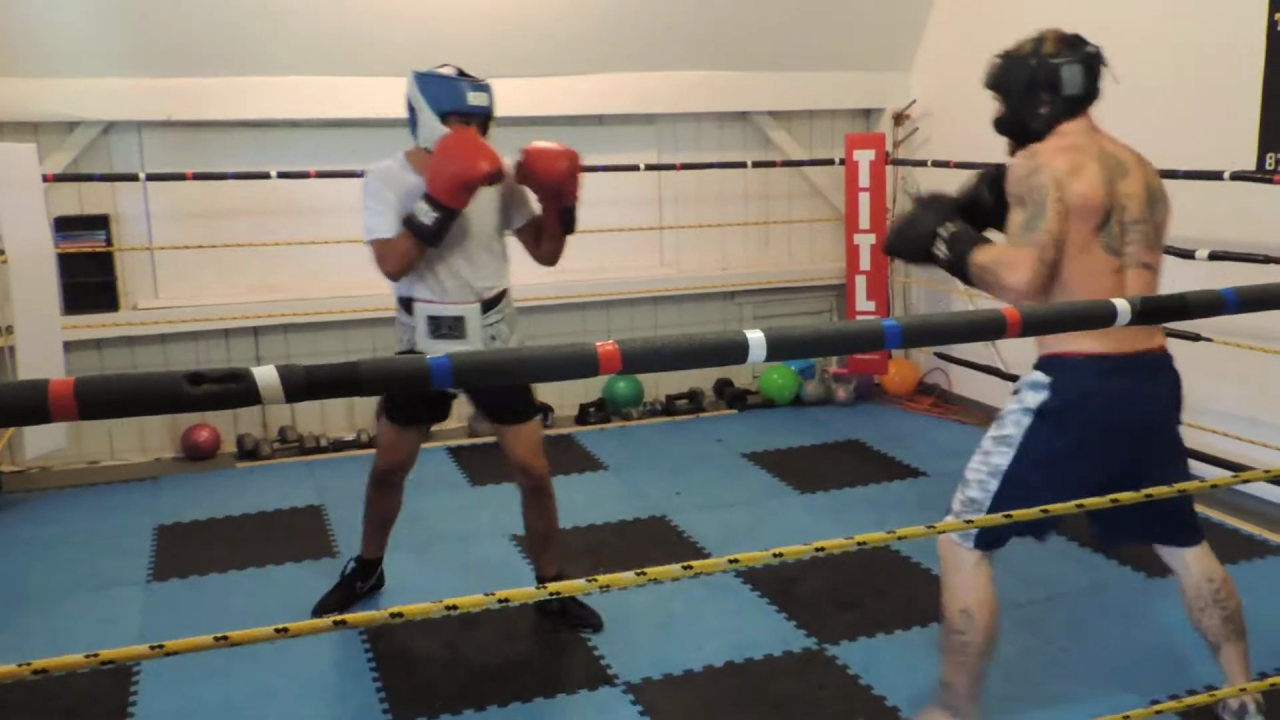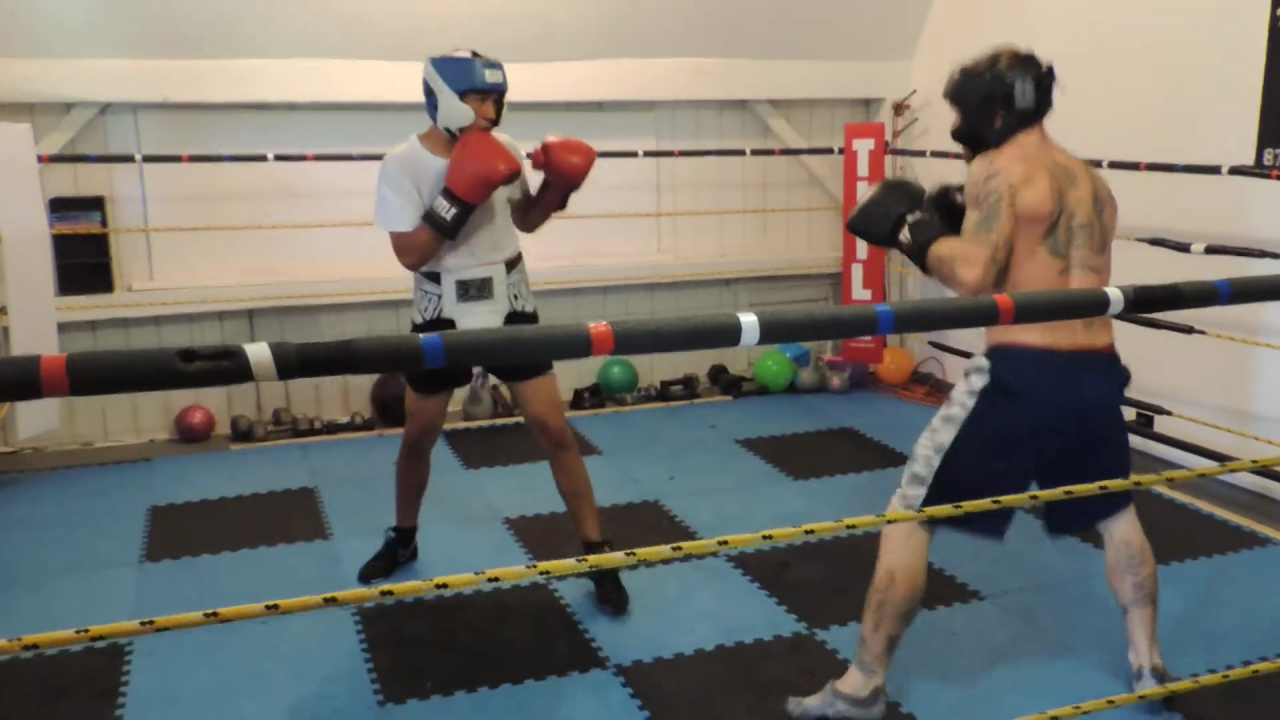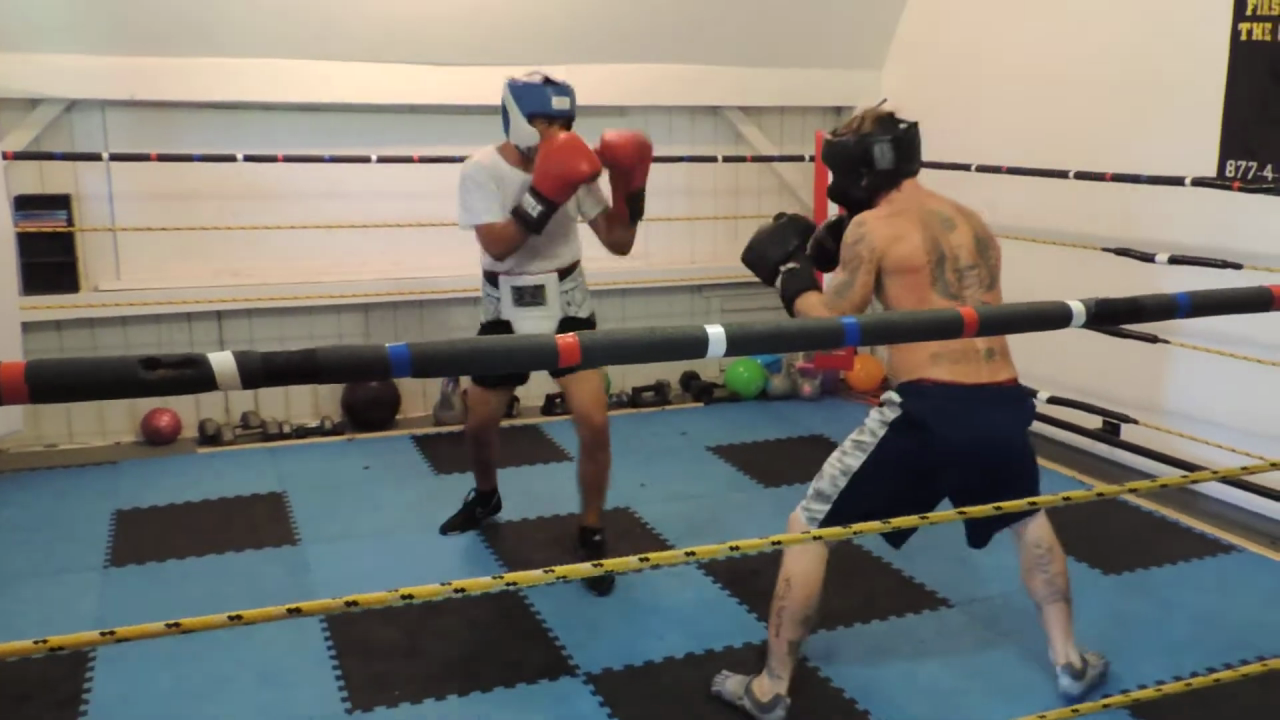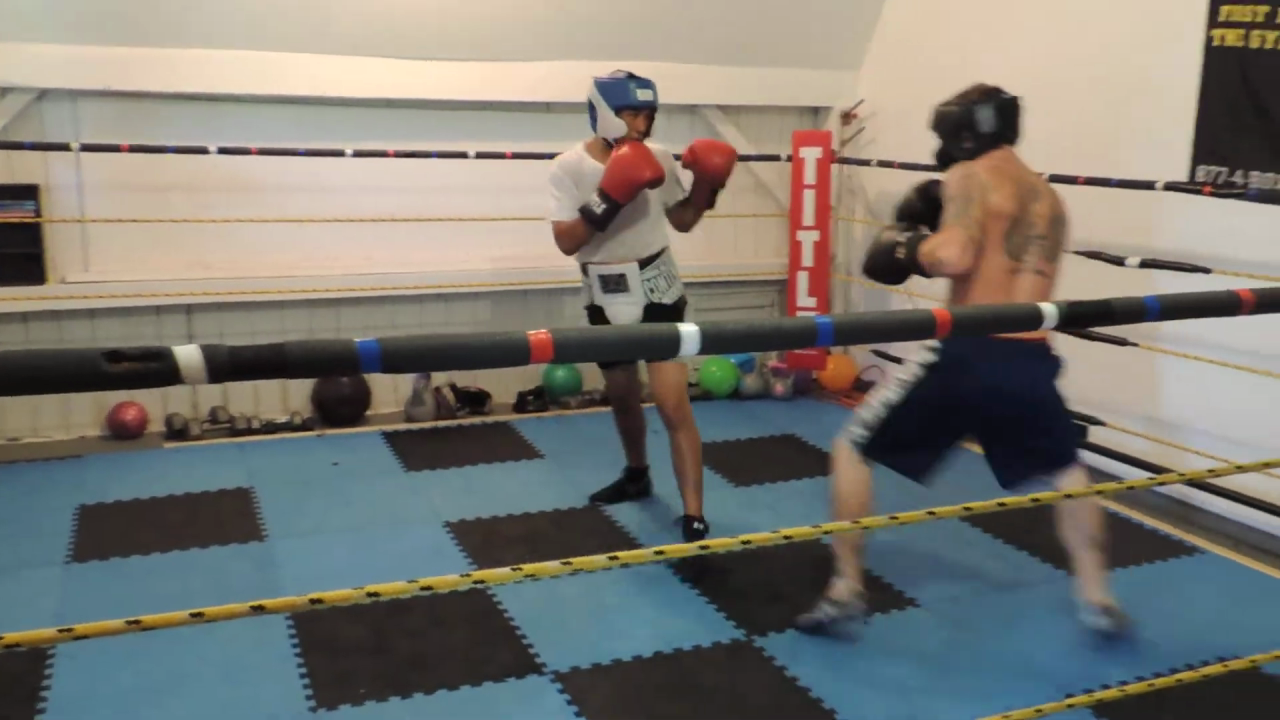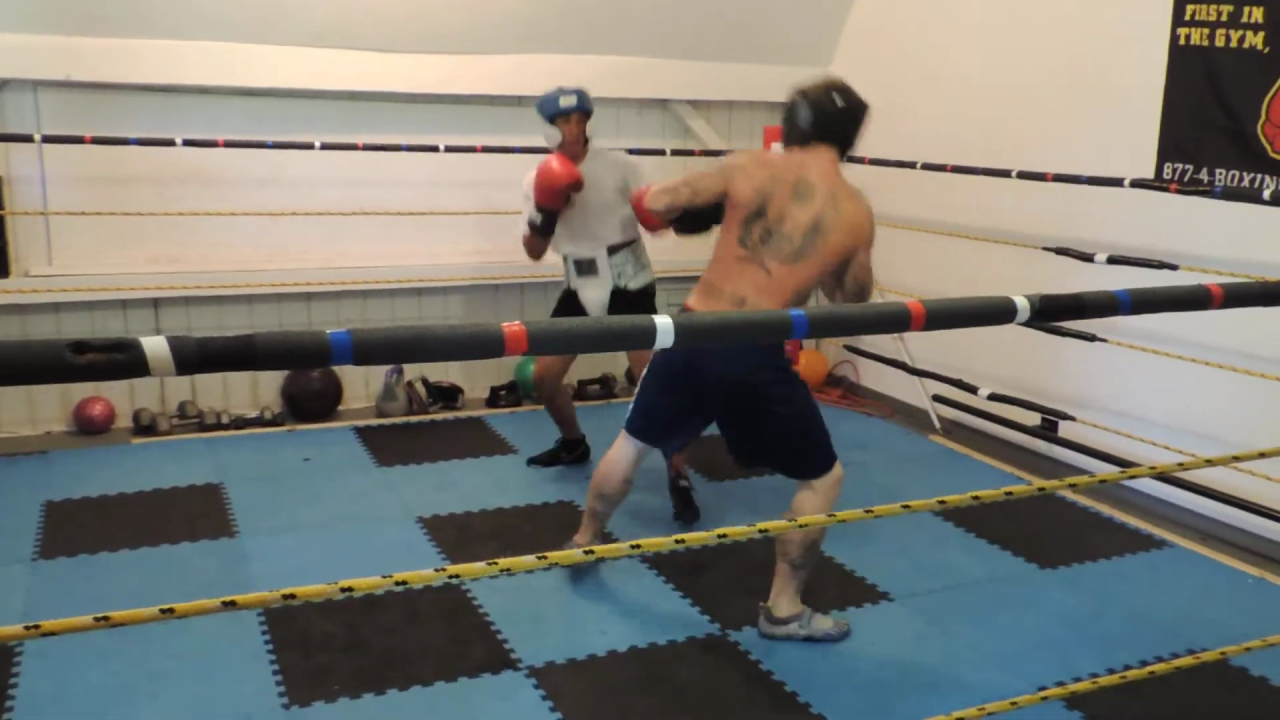
dt=0.7s
person 1, frame 1
left shoulder: (1045, 161)
right shoulder: (1142, 172)
left elbow: (1017, 279)
left wrist: (948, 241)
right wrist: (1005, 205)
left hip: (1073, 387)
right hip: (1150, 380)
left knee: (962, 547)
right knee: (1181, 542)
person 1, frame 2
left shoulder: (999, 169)
right shoulder: (1092, 182)
left elbow: (972, 276)
left wrist: (913, 229)
left hip: (1019, 375)
right hip: (1095, 373)
left knee: (908, 521)
right knee: (1116, 516)
right ankle: (1149, 666)
person 1, frame 3
left shoulder: (871, 228)
right shoulder: (971, 220)
left elbow: (830, 323)
left wrist: (788, 270)
left hip: (927, 410)
right hip: (1001, 404)
left knee: (808, 529)
right knee: (1030, 521)
right ankle: (1070, 660)
person 1, frame 4
left shoulder: (971, 177)
right shoulder: (1050, 200)
left elbow: (954, 258)
left wrist: (908, 245)
left hip: (965, 355)
right hip: (1030, 362)
left knee: (851, 449)
right knee: (1067, 476)
left ankle: (845, 590)
right ankle: (1096, 597)
person 1, frame 5
left shoulder: (751, 168)
right shoulder: (857, 214)
left elbow: (650, 204)
right elbow: (852, 296)
left wrist: (689, 209)
right hip: (755, 356)
left knee: (634, 442)
right knee: (822, 478)
left ankle: (583, 547)
right ankle: (783, 609)
person 2, frame 1
left shoulder: (500, 176)
right shoulder: (387, 180)
left elbow: (547, 253)
right elbow: (392, 265)
left wrist: (560, 200)
right wrist: (442, 199)
left hip: (493, 340)
right hip: (424, 345)
left knee: (533, 472)
right knee: (389, 468)
left ankle: (551, 585)
right ankle: (367, 569)
person 2, frame 2
left shoulder: (503, 152)
right shoulder: (403, 164)
left elbow: (525, 220)
right elbow: (409, 254)
left wrist: (559, 185)
right wrist: (458, 195)
left hip: (509, 307)
right hip: (443, 313)
left knee: (554, 430)
right knee: (417, 438)
left ankle: (596, 553)
right ankle: (403, 539)
person 2, frame 3
left shoulder: (578, 171)
right shoulder: (481, 172)
left elbow: (619, 245)
right elbow: (496, 247)
left wrist: (629, 188)
right wrist: (544, 194)
left hip: (568, 309)
right hip: (506, 314)
left knee: (593, 423)
right knee: (479, 425)
left ankle: (591, 533)
right ankle: (486, 497)
person 2, frame 4
left shoulder: (659, 161)
right shoulder: (569, 168)
left elbow: (684, 221)
right elbow: (567, 242)
left wrist: (708, 185)
right wrist: (609, 197)
left hip: (657, 293)
right hip: (605, 298)
left knee: (673, 405)
right knee: (621, 396)
left ankle: (694, 521)
right ankle: (636, 475)
person 2, frame 5
left shoulder: (616, 164)
right shoulder: (539, 179)
right elbow: (534, 251)
right wrist: (545, 212)
left hip: (629, 283)
right hip: (581, 288)
right knee: (544, 377)
left ankle: (679, 481)
right ankle: (572, 442)
